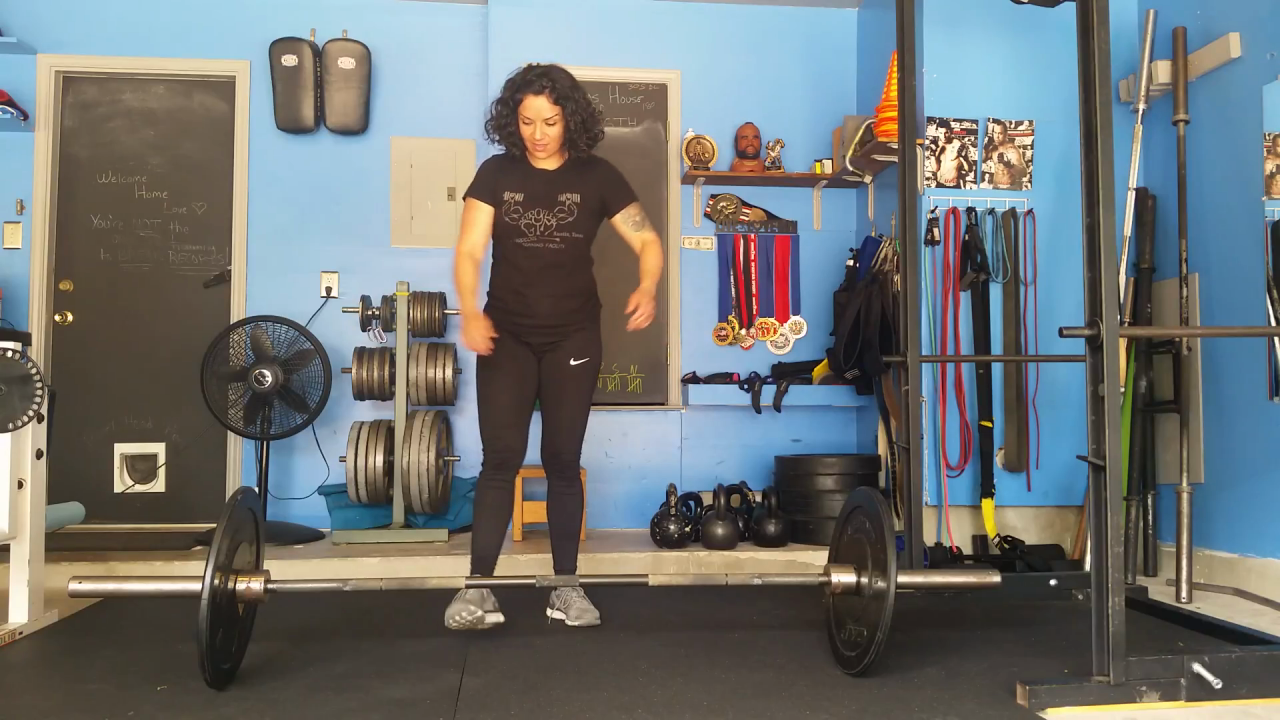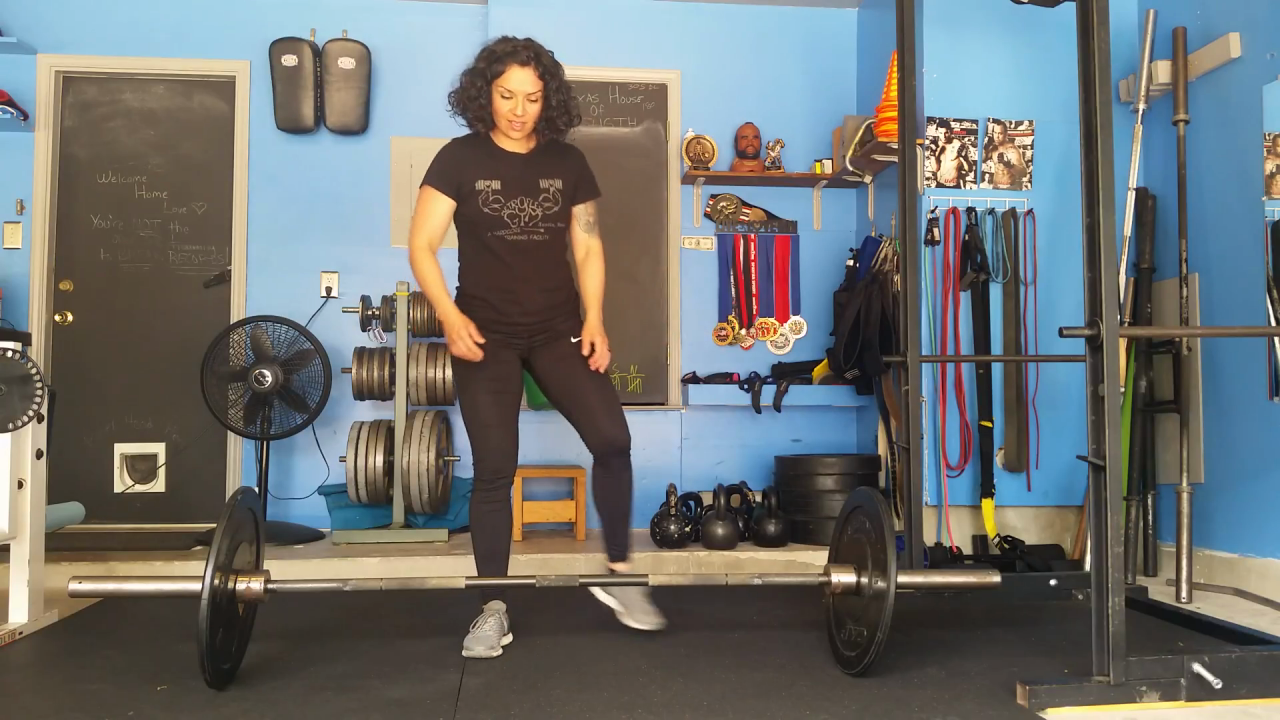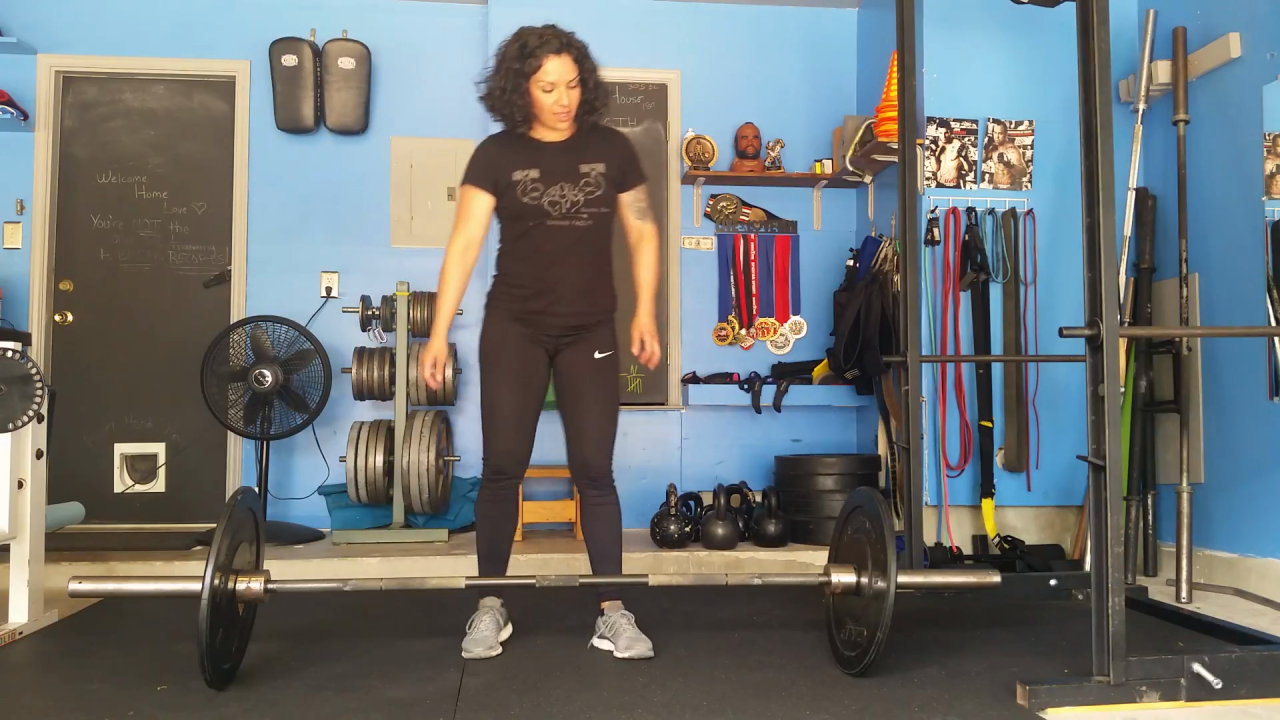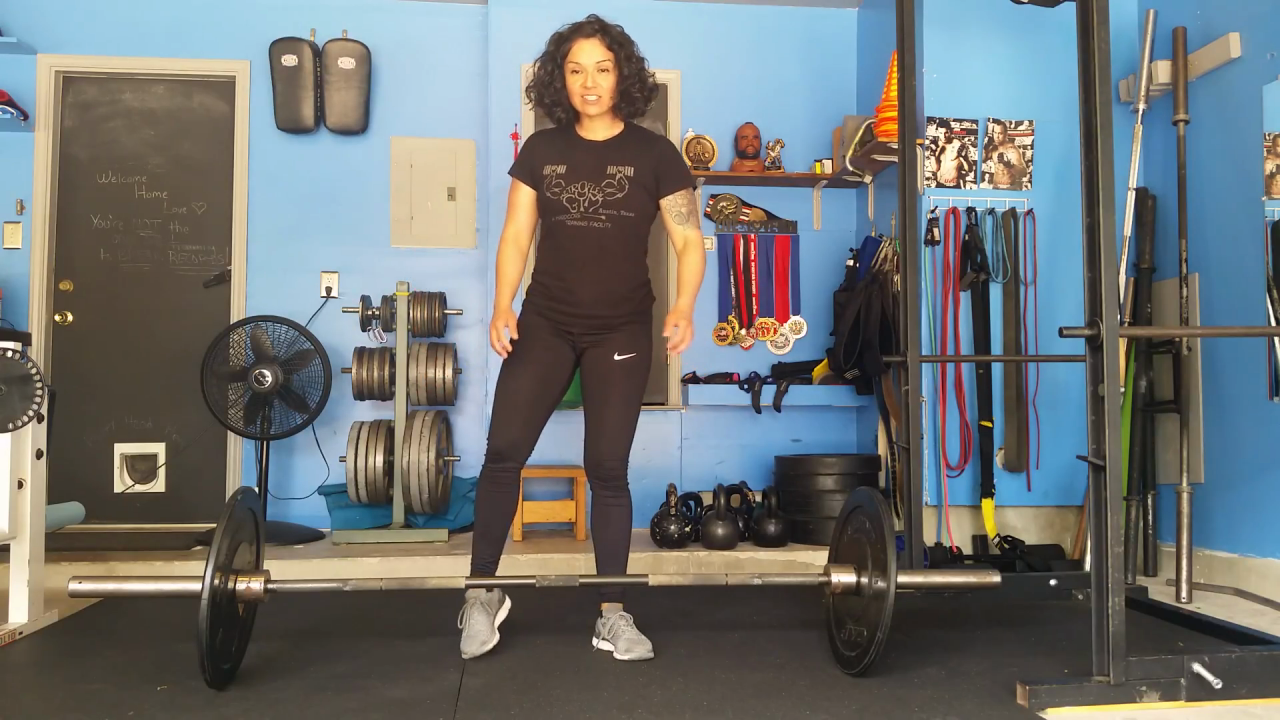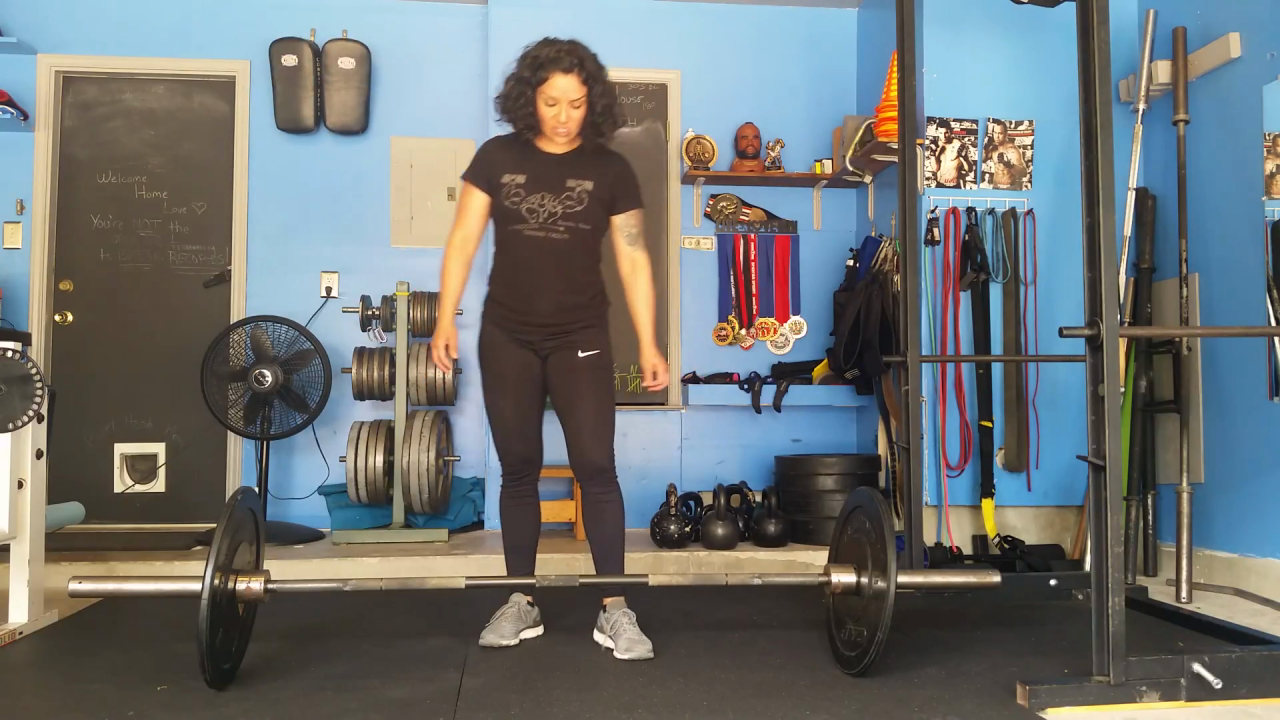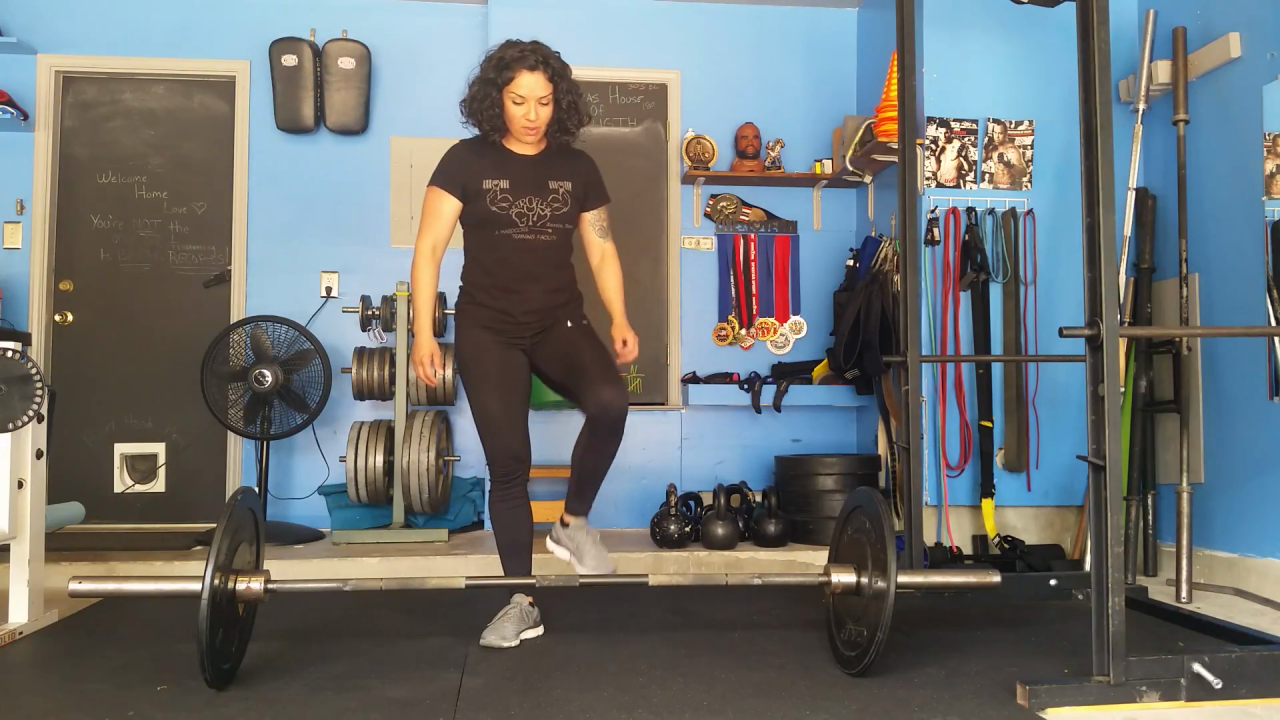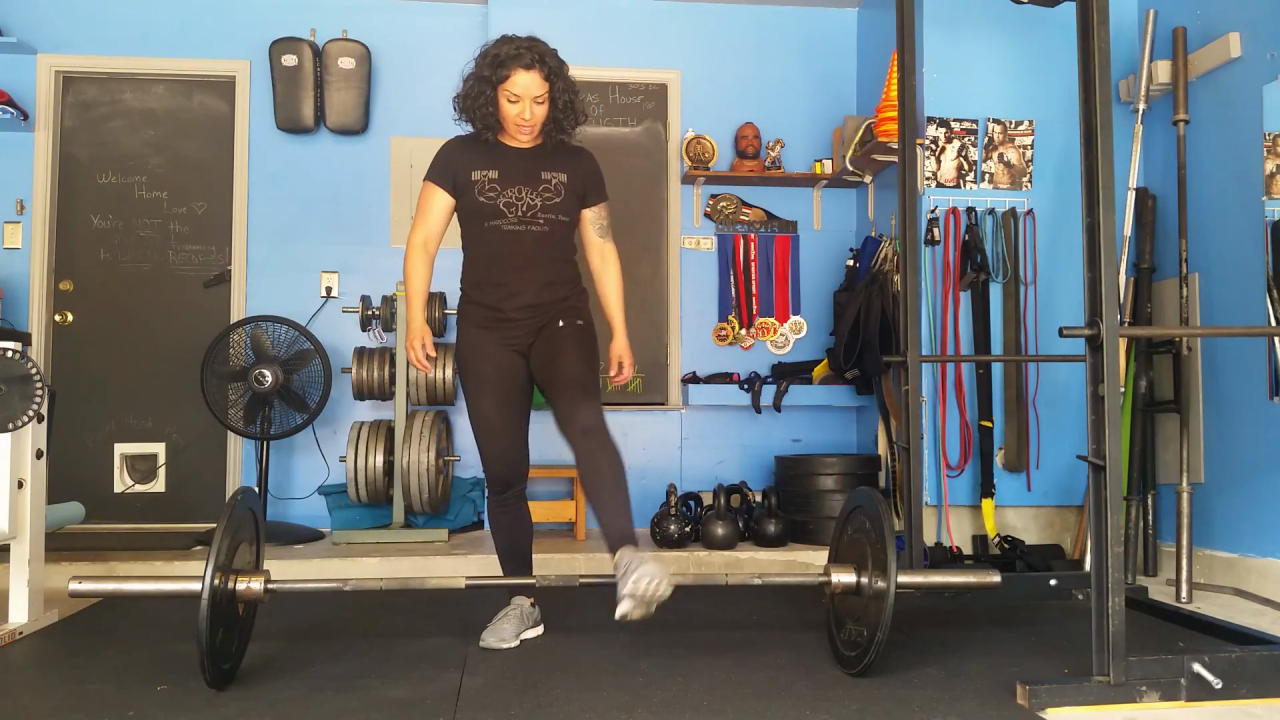
dt=0.5s
person 1, frame 1
left shoulder: (597, 177)
right shoulder: (495, 175)
left elbow: (648, 242)
right elbow: (470, 251)
left wrist: (646, 289)
right wrist: (470, 313)
left hip: (574, 336)
right hip: (507, 334)
left knee: (562, 462)
right knee: (501, 457)
left ankle: (565, 587)
right ankle: (478, 587)
person 1, frame 2
left shoulder: (568, 162)
right shoulder: (459, 159)
left elbow: (588, 247)
right elbow: (421, 245)
left wrist: (595, 320)
right wrist: (450, 315)
left hip: (557, 328)
right hip: (485, 333)
left knee: (612, 441)
right knee: (494, 470)
left ankle: (618, 572)
right ankle: (493, 608)
person 1, frame 3
left shoulder: (611, 149)
right shoulder: (497, 155)
left elbow: (642, 233)
right elbow: (464, 244)
left wrist: (646, 312)
right wrist: (440, 331)
left hip: (590, 332)
right hip: (514, 326)
left knee: (593, 469)
right knee: (504, 466)
left ankle: (612, 611)
right ankle: (491, 605)
person 1, frame 4
left shoulder: (655, 153)
right shoulder: (540, 149)
left elbow: (688, 240)
right elbow: (516, 235)
left wrist: (683, 304)
right wrist: (502, 306)
left hip: (620, 330)
right hip: (545, 323)
left knee: (607, 470)
right knee: (503, 451)
left ankle: (612, 613)
right ankle: (482, 593)
person 1, frame 5
left shoulder: (610, 170)
right shoulder: (498, 157)
left elbow: (633, 261)
right elbow: (463, 241)
left wrist: (647, 343)
right wrist: (445, 319)
left hip: (580, 335)
right hip: (507, 335)
left knee: (595, 466)
right knee: (518, 466)
left ankle: (613, 610)
right ankle: (521, 600)
person 1, frame 6
left shoulder: (577, 167)
right shoulder: (466, 161)
left elbow: (601, 250)
right elbow: (429, 248)
left wrist: (619, 318)
right wrist: (423, 331)
left hip: (559, 322)
right hip: (487, 330)
left knee: (610, 401)
right knee: (508, 465)
left ankle: (573, 522)
right ankle: (522, 602)
person 1, frame 7
left shoulder: (576, 164)
right shoulder: (459, 157)
left elbow: (601, 252)
right elbow: (423, 241)
left wrist: (620, 332)
right wrist: (415, 318)
left hip: (560, 321)
right hip: (487, 331)
left knee: (584, 421)
right knee: (503, 470)
left ankle: (629, 563)
right ankle: (523, 601)
